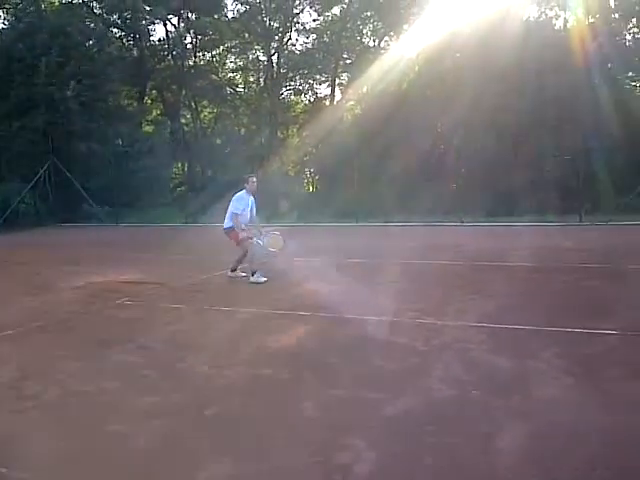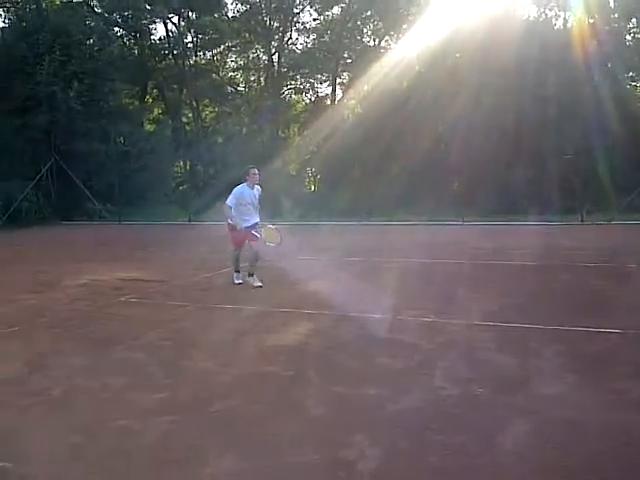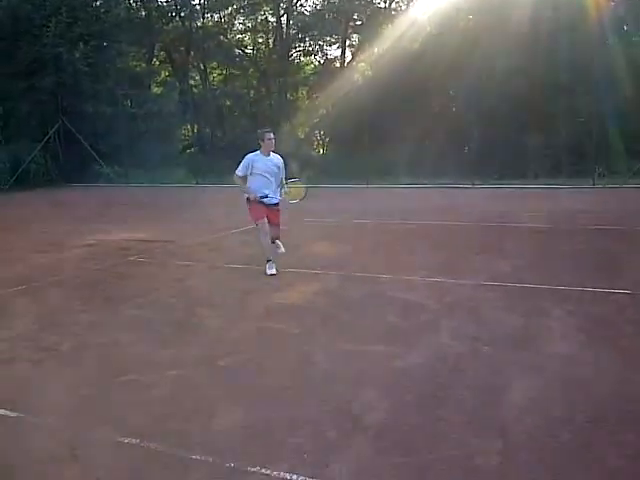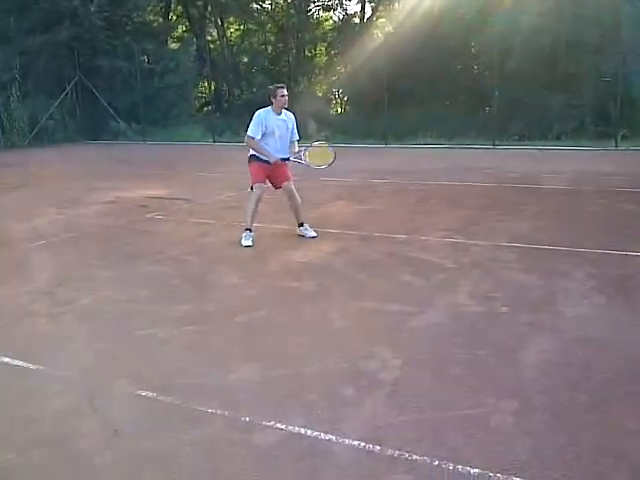
dt=0.5s
person 1, frame 1
left shoulder: (251, 198)
right shoulder: (241, 197)
left elbow: (253, 216)
right elbow: (234, 217)
left wrist: (260, 229)
right wrist: (241, 232)
left hip: (239, 228)
right hip: (232, 228)
left knee: (246, 250)
right knee: (250, 246)
left ankle: (233, 270)
right ankle: (254, 275)
person 1, frame 2
left shoulder: (258, 189)
right shoulder: (239, 190)
right elbow: (226, 208)
right wrist: (236, 223)
left hip: (252, 224)
right hip: (237, 225)
left knee: (256, 251)
right knee: (237, 251)
left ankle: (251, 275)
right ankle: (237, 273)
person 1, frame 3
left shoulder: (278, 160)
right shoulder: (250, 159)
left elbow: (281, 179)
right elbow: (237, 177)
left wrist: (283, 191)
right wrist: (248, 192)
left hip: (273, 200)
right hip: (256, 200)
left knee: (275, 233)
right knee: (264, 229)
left ankle: (274, 241)
right ankle: (270, 262)
person 1, frame 4
left shoulder: (290, 117)
right shoulder: (261, 115)
left elbow: (293, 141)
right elbow: (249, 140)
left wrist: (295, 150)
right wrist: (269, 156)
left hip: (280, 161)
right hip: (259, 159)
left knee: (291, 191)
right knee: (258, 193)
left ankle: (302, 226)
right ankle: (248, 232)
